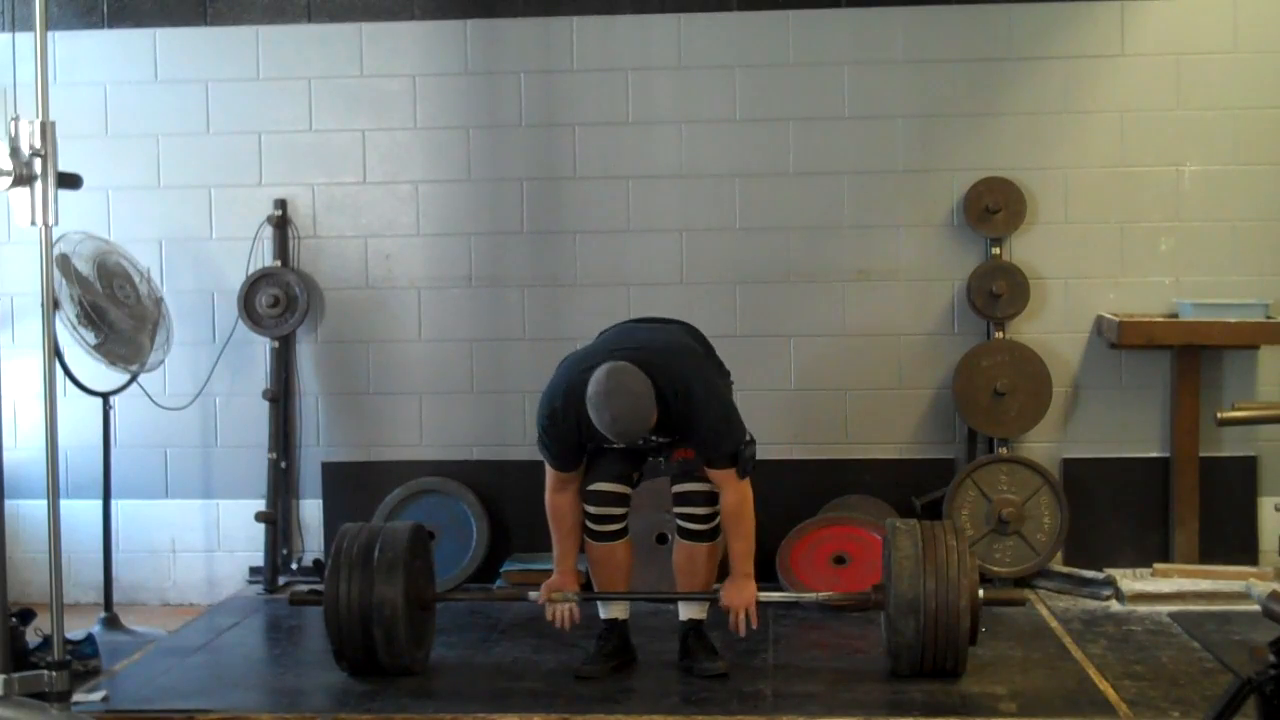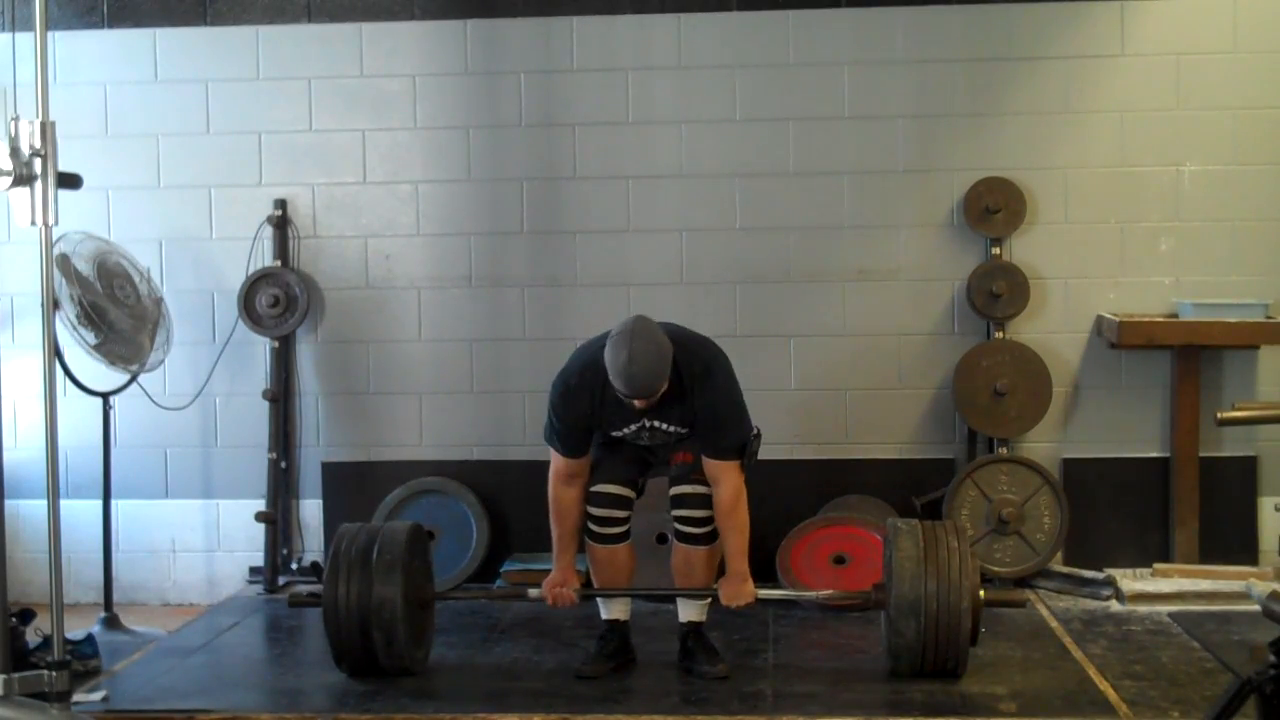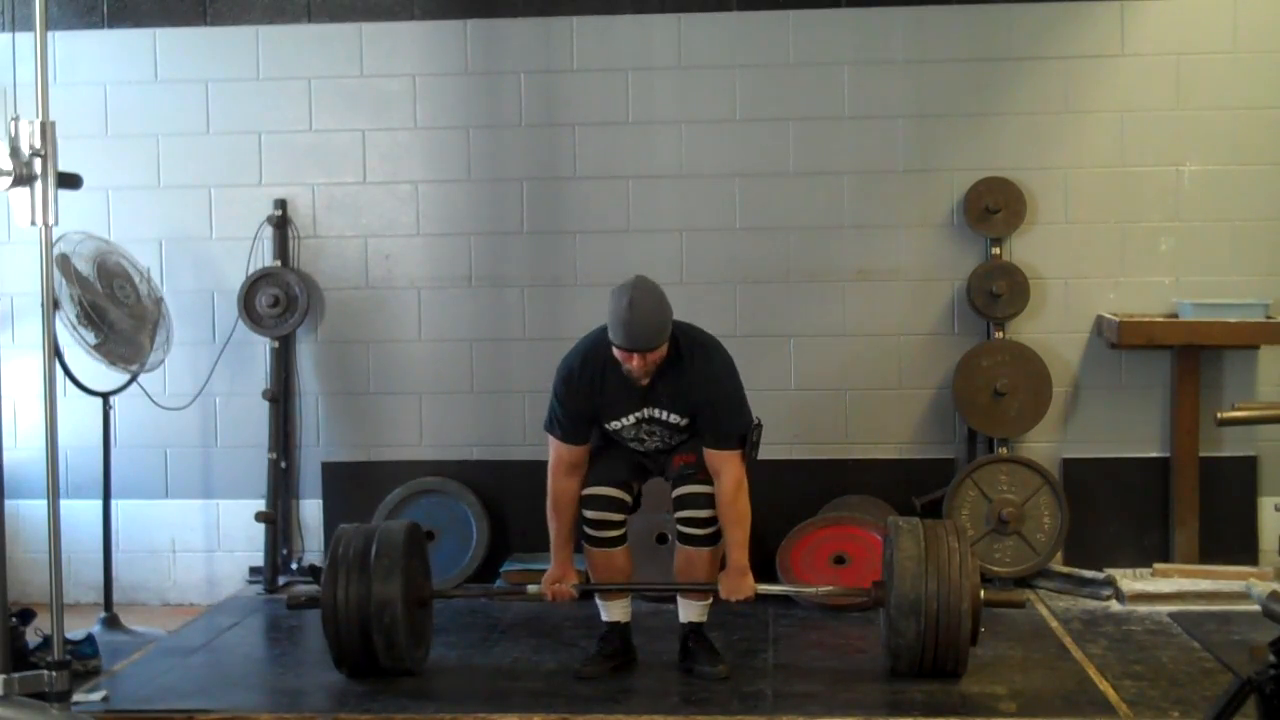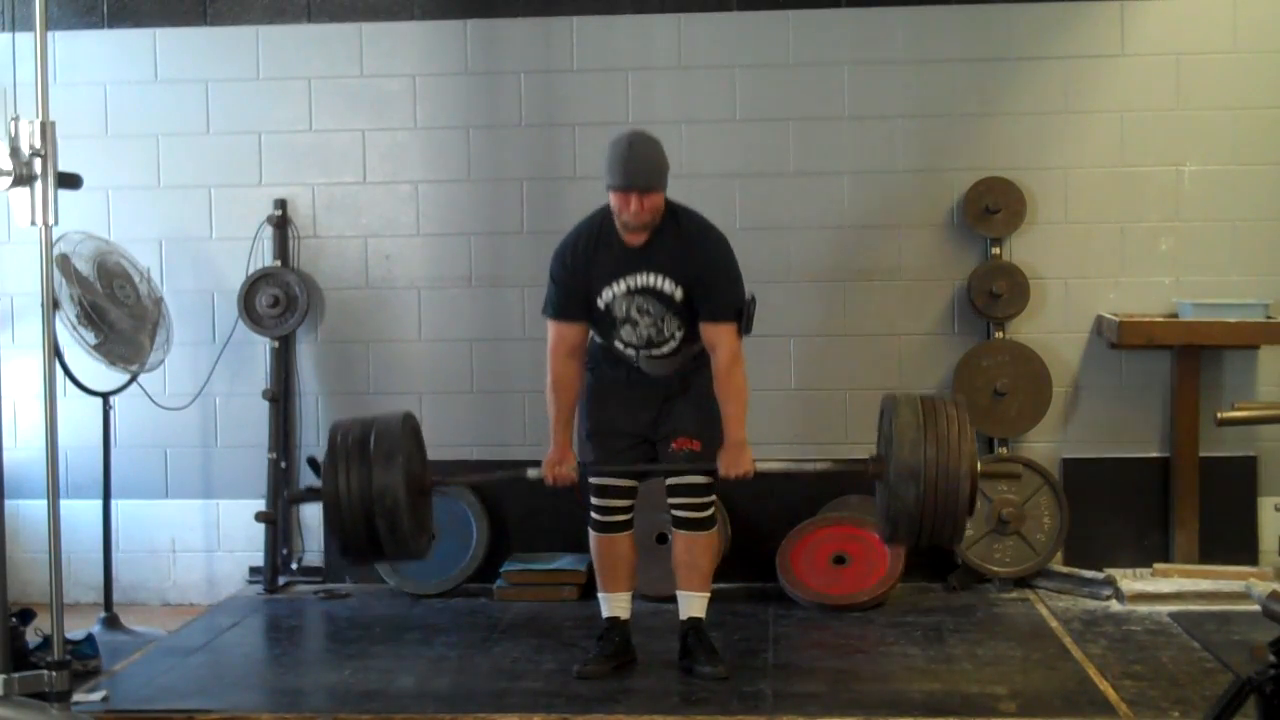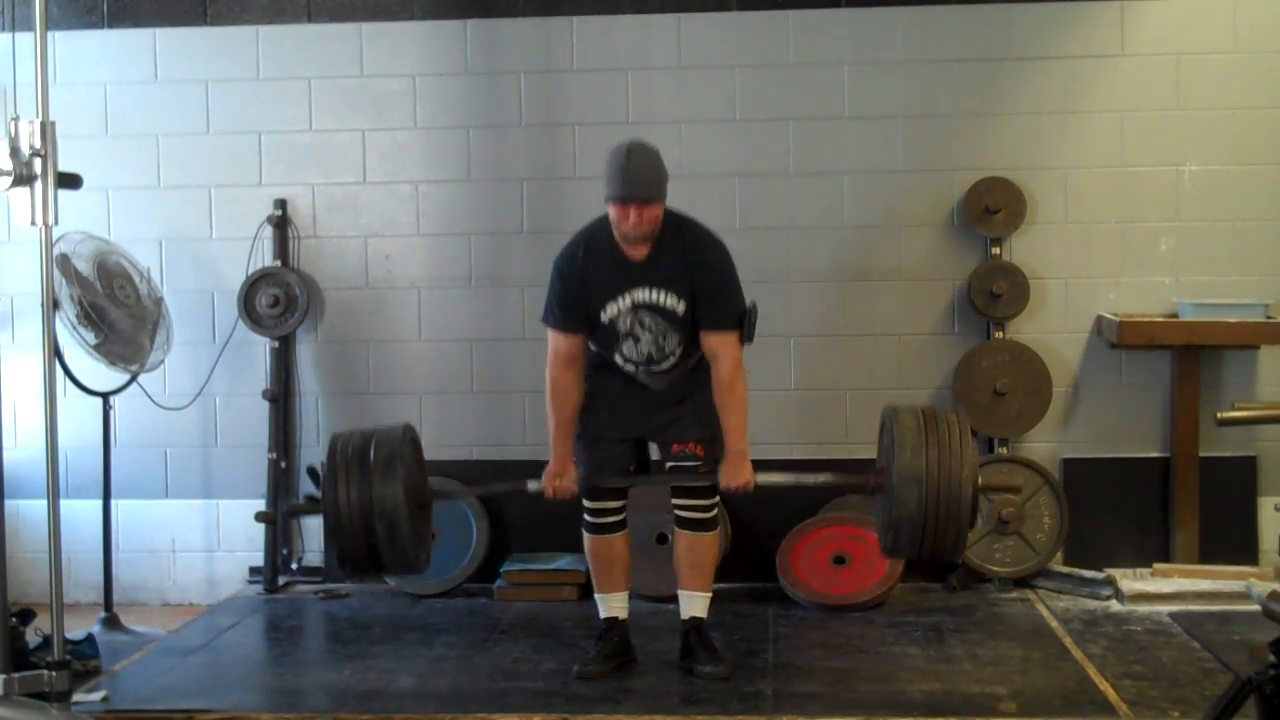
dt=1s
person 1, frame 1
left shoulder: (701, 397)
right shoulder: (562, 405)
left elbow: (734, 488)
right elbow: (562, 487)
left wrist: (742, 576)
right wrist: (564, 572)
left hip: (688, 389)
left knee: (698, 504)
right knee: (600, 504)
left ankle: (693, 634)
right ankle: (615, 635)
person 1, frame 2
left shoulder: (709, 375)
right shoulder: (576, 382)
left elbow: (727, 482)
right elbow: (567, 478)
left wrist: (738, 572)
right wrist: (563, 566)
left hip: (694, 433)
right hip: (616, 438)
left knee: (696, 513)
right knee: (602, 511)
left ankle: (692, 636)
right ankle: (615, 636)
person 1, frame 3
left shoulder: (708, 363)
right shoulder: (580, 368)
left elbow: (728, 473)
right elbow: (565, 468)
left wrist: (738, 566)
right wrist: (560, 561)
left hip: (693, 441)
right hip: (617, 442)
left knee: (700, 513)
right knee: (597, 514)
left ankle: (693, 635)
right ankle: (616, 636)
person 1, frame 4
left shoulder: (703, 244)
right shoulder: (578, 250)
left elbow: (725, 351)
right elbow: (564, 352)
left wrist: (735, 443)
right wrist: (560, 445)
left hip: (688, 378)
right hip: (614, 376)
left knee: (693, 499)
right knee: (608, 502)
left ankle: (693, 632)
right ankle: (615, 632)
person 1, frame 5
left shoulder: (704, 253)
right shoulder: (576, 260)
left elbow: (725, 360)
right elbow: (565, 363)
left wrist: (736, 450)
right wrist: (560, 454)
left hip: (687, 385)
right hip: (611, 383)
left knee: (698, 500)
right knee: (600, 502)
left ankle: (695, 634)
right ankle: (614, 634)
